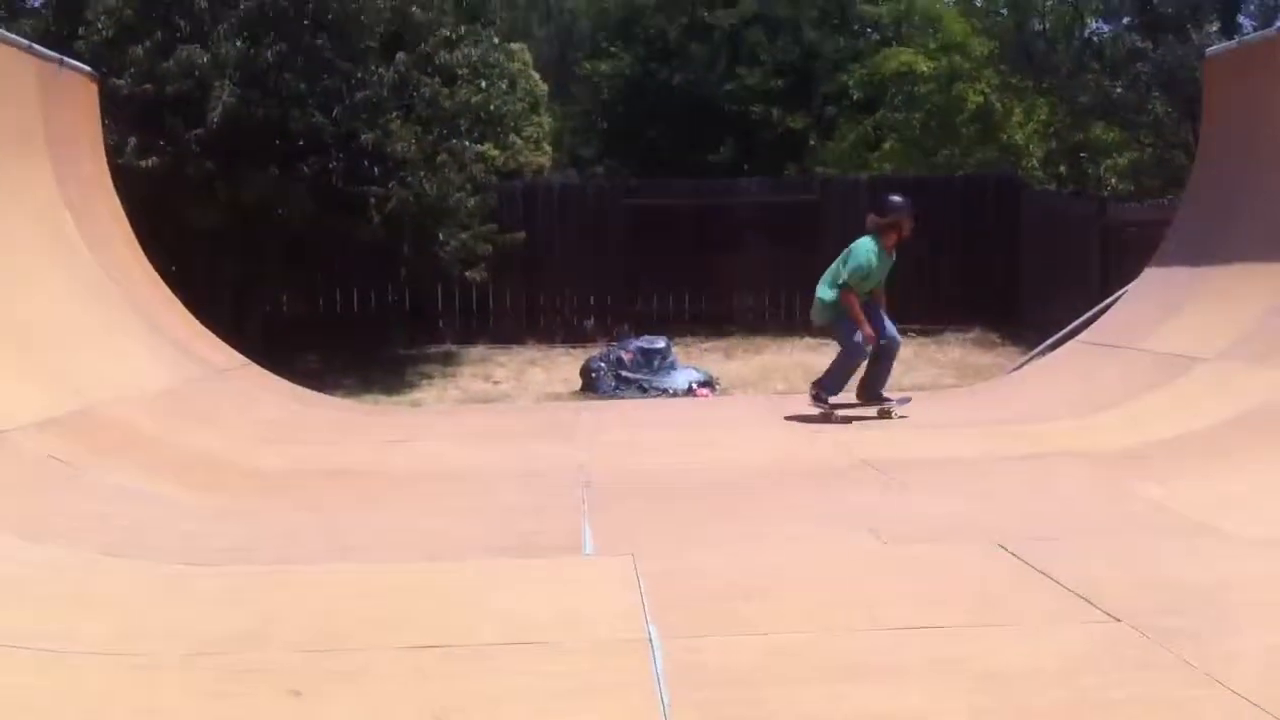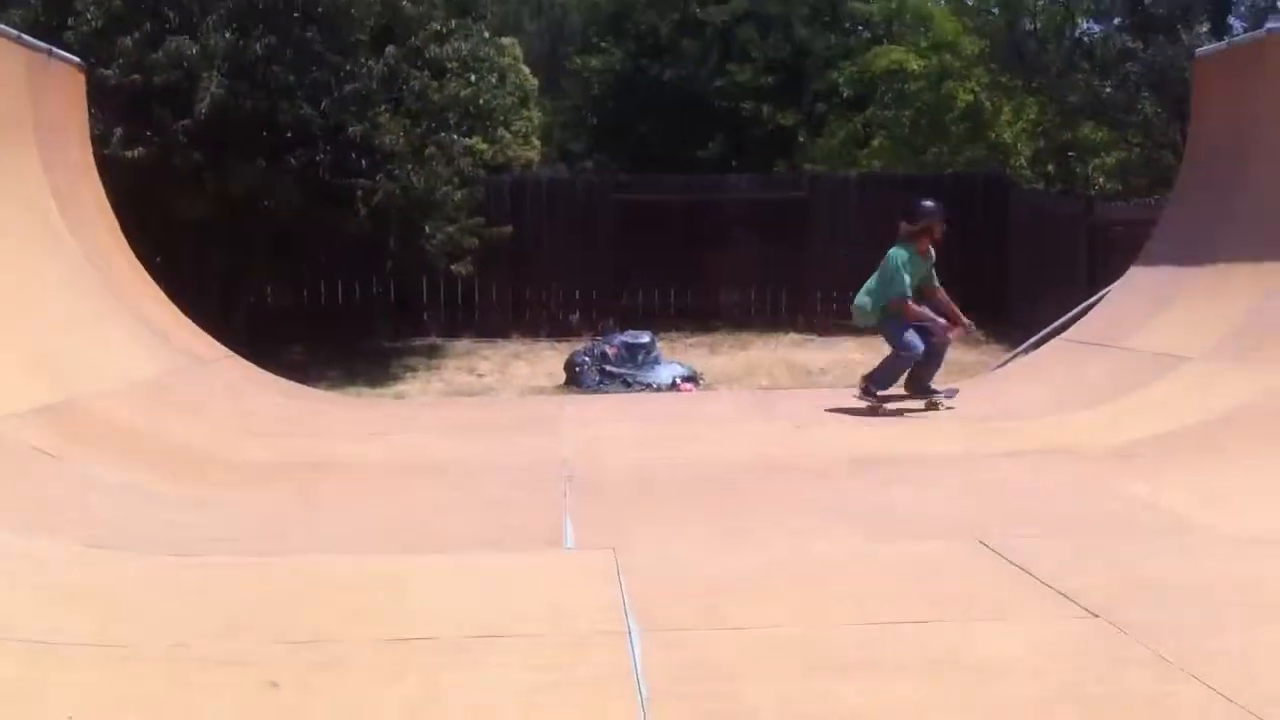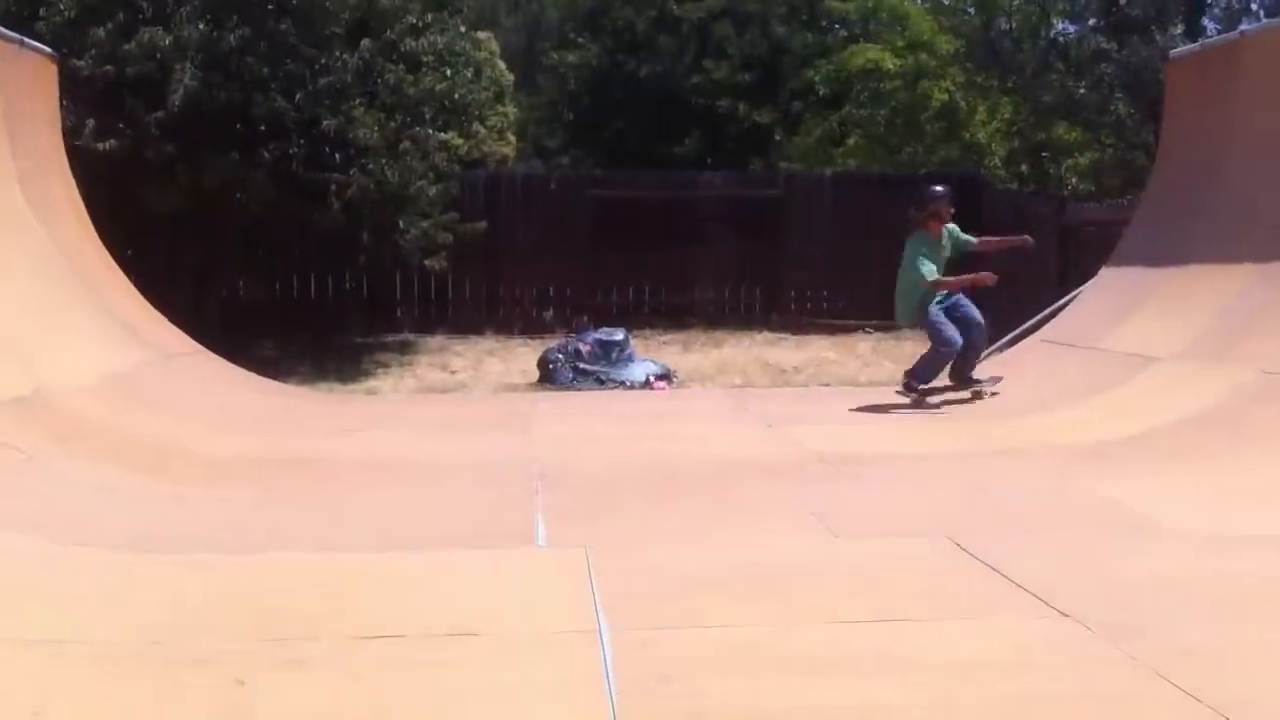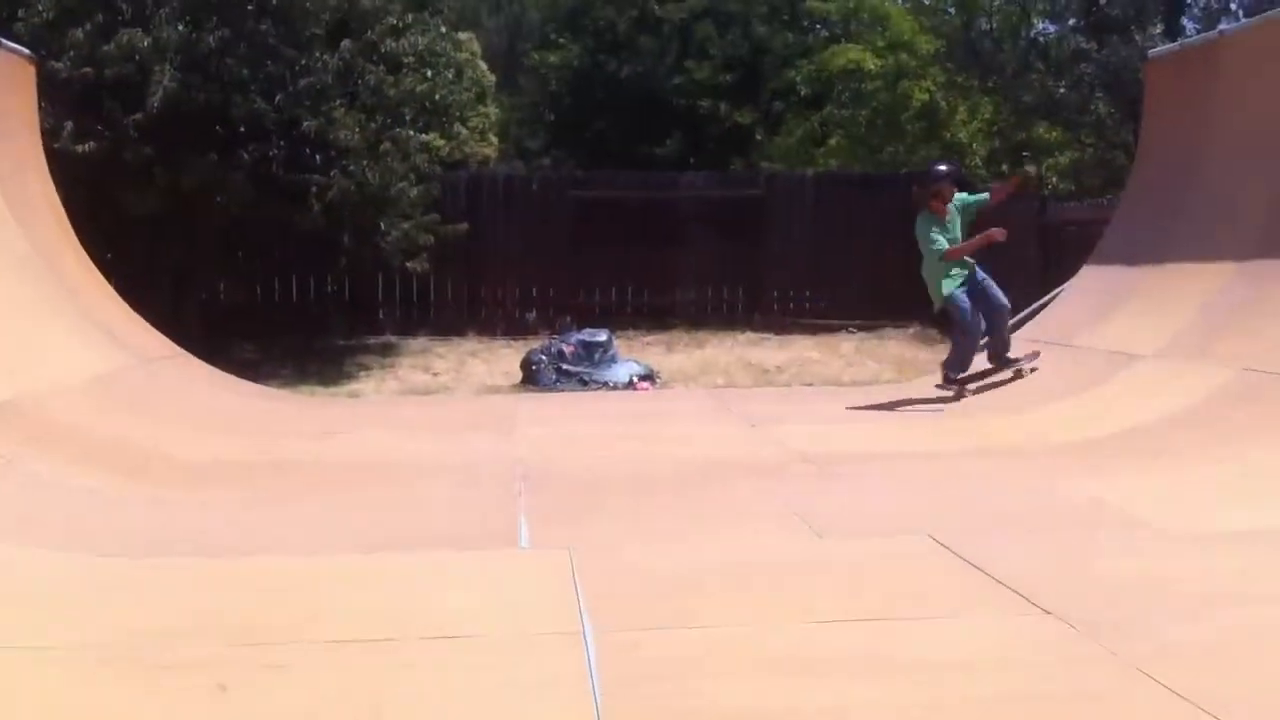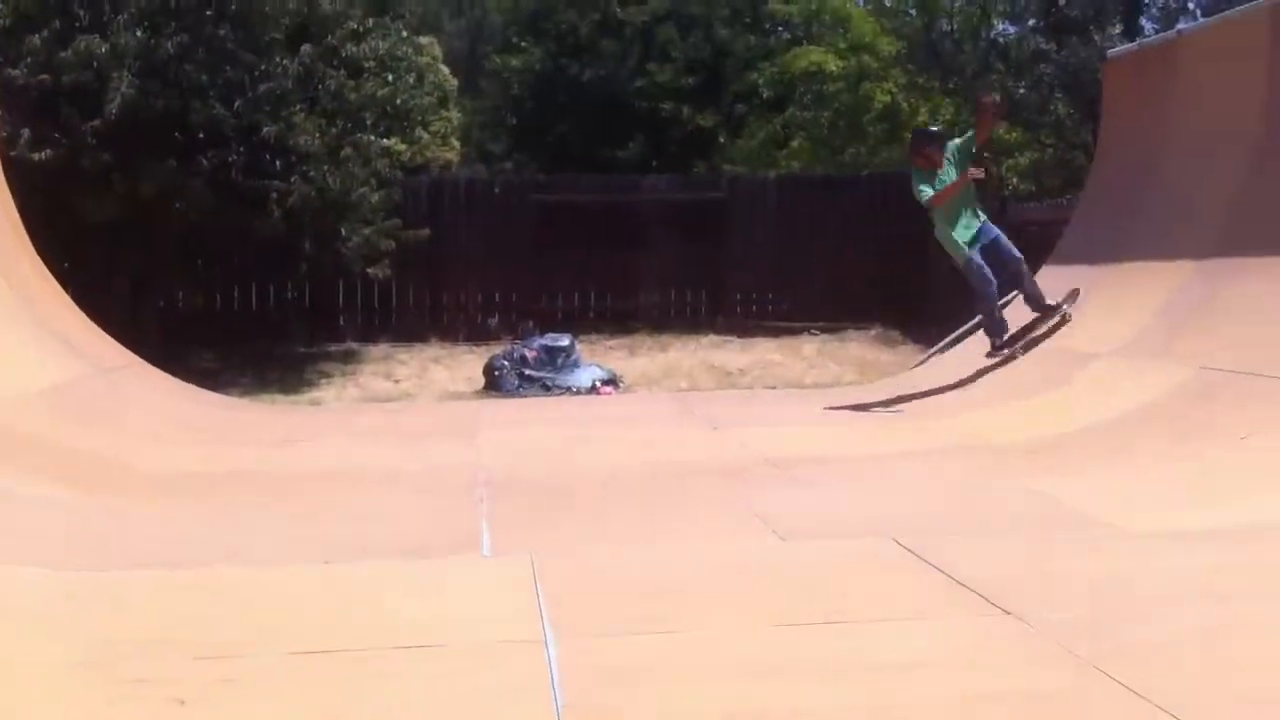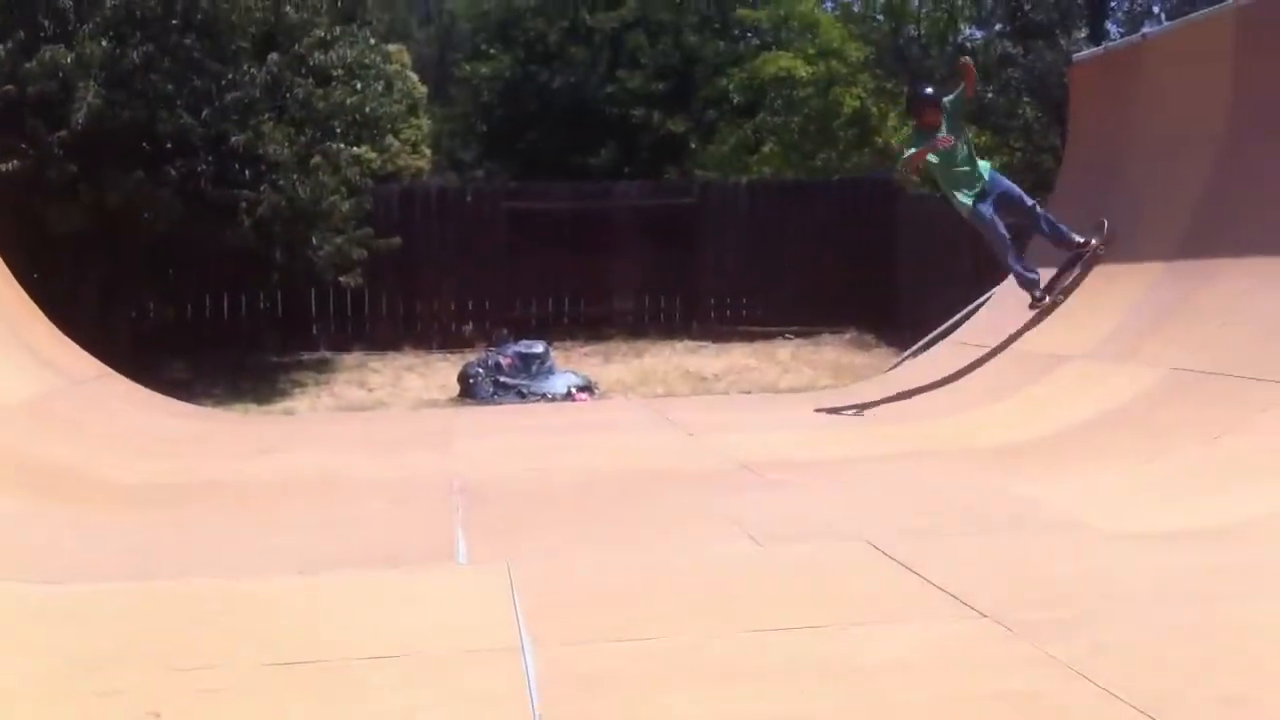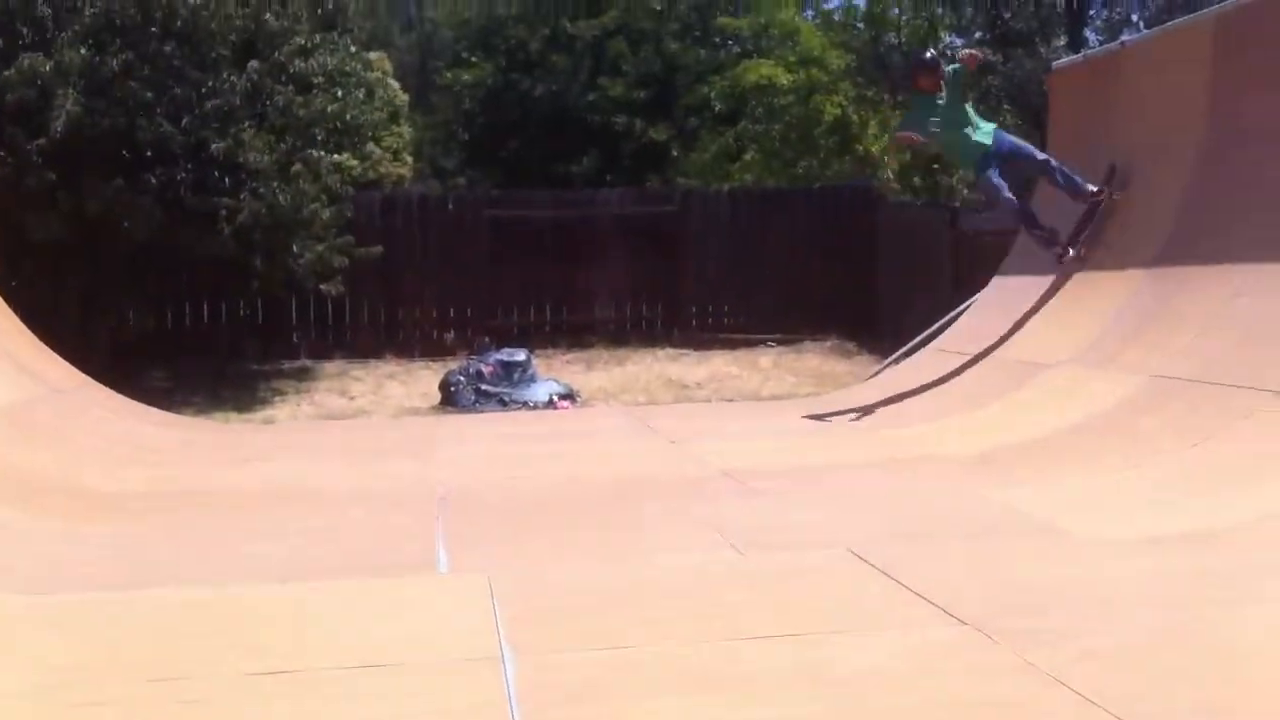
dt=0.1s
person 1, frame 1
left shoulder: (888, 252)
right shoulder: (867, 251)
left elbow: (878, 289)
right elbow: (847, 291)
left wrist: (881, 323)
right wrist: (864, 326)
left hip: (857, 300)
right hip: (833, 303)
left knee: (890, 341)
right knee: (859, 348)
left ankle: (870, 391)
right ankle: (821, 391)
person 1, frame 2
left shoulder: (927, 253)
right shoulder: (901, 258)
left elbow: (935, 290)
right elbow: (905, 307)
left wrist: (958, 317)
right wrist: (940, 324)
left hip: (895, 308)
right hip: (875, 311)
left knee: (939, 339)
right knee: (912, 349)
left ankle: (918, 384)
right ankle: (871, 385)
person 1, frame 3
left shoulder: (948, 230)
right shoulder: (917, 245)
left elbow: (977, 243)
right elbow: (934, 283)
left wrist: (1014, 241)
right wrist: (974, 279)
left hip: (942, 293)
right hip: (919, 301)
left knee: (976, 326)
right knee: (951, 343)
left ankle: (961, 374)
right ankle: (913, 379)
person 1, frame 4
left shoulder: (956, 203)
right shoulder: (926, 225)
left elbow: (990, 199)
right elbow: (946, 255)
left wrist: (1017, 181)
right wrist: (983, 239)
left hip: (965, 268)
right hip: (945, 281)
left knee: (1001, 308)
right knee: (975, 326)
left ankle: (999, 356)
right ankle: (952, 370)
person 1, frame 5
left shoulder: (951, 152)
right shoulder: (920, 179)
left elbow: (981, 134)
right elbow: (933, 203)
left wrist: (987, 111)
right wrist: (960, 182)
left hip: (978, 223)
right hip: (959, 237)
left knee: (1016, 261)
right knee: (987, 287)
left ankle: (1039, 303)
right ankle: (997, 334)
person 1, frame 6
left shoulder: (949, 108)
right shoulder: (919, 141)
left elbow: (969, 87)
right elbow: (907, 166)
left wrist: (968, 69)
right wrist: (928, 149)
left hip: (986, 177)
right hip: (968, 197)
left knee: (1030, 209)
right knee: (1002, 241)
left ankle: (1071, 242)
right ankle: (1031, 285)
person 1, frame 7
left shoulder: (952, 77)
right shoulder: (917, 108)
right elbow: (899, 135)
left wrist: (970, 55)
right wrist: (906, 136)
left hip: (991, 137)
right hip: (972, 159)
left knee: (1041, 161)
right knee: (1009, 204)
left ankle: (1084, 191)
right ankle: (1054, 244)
